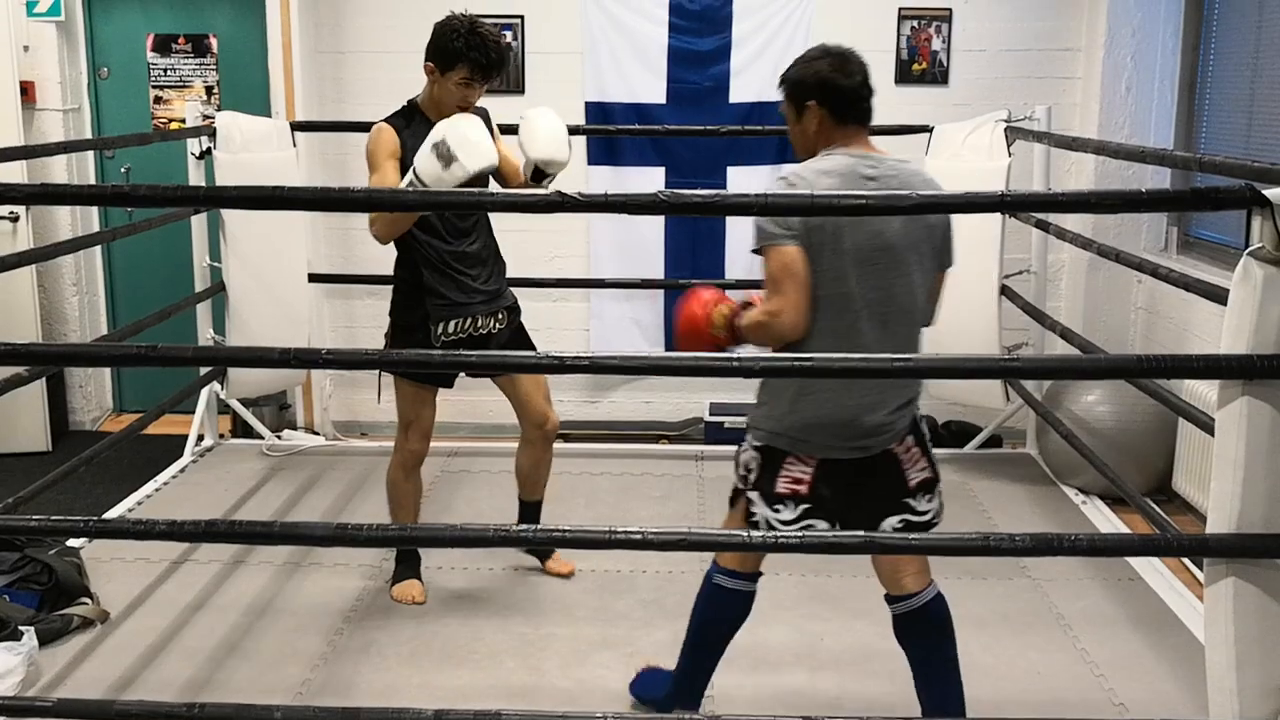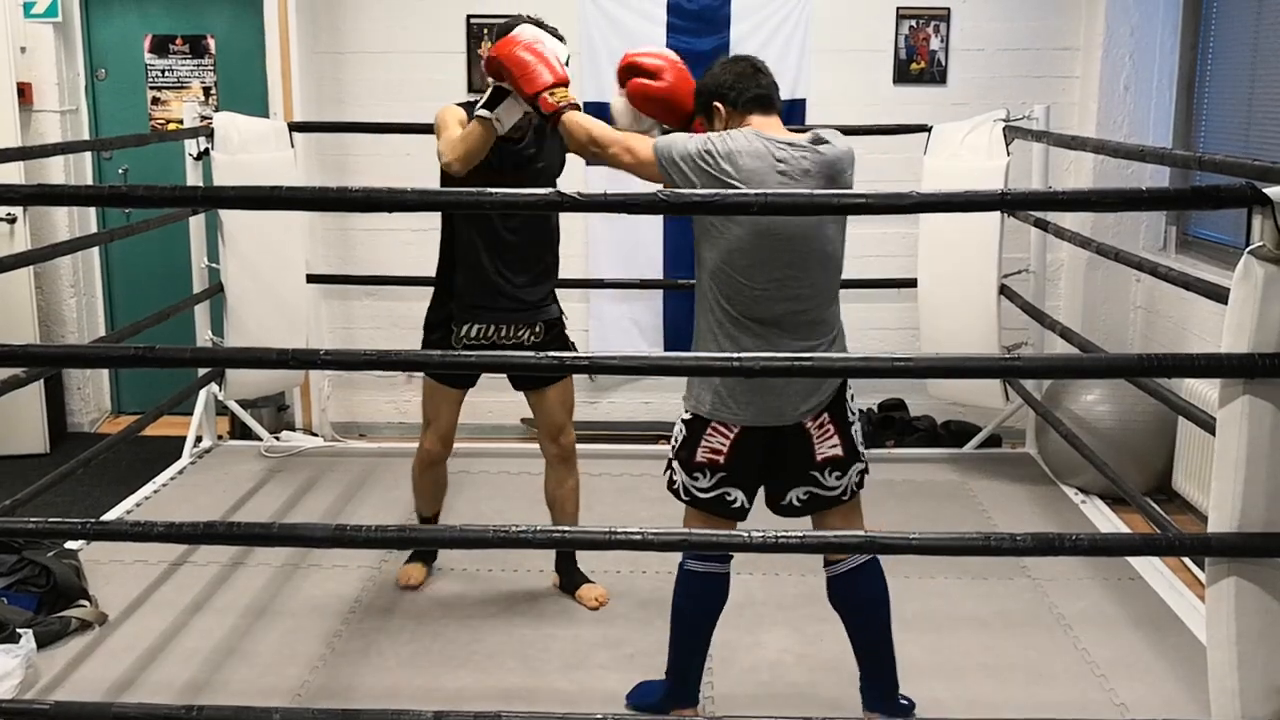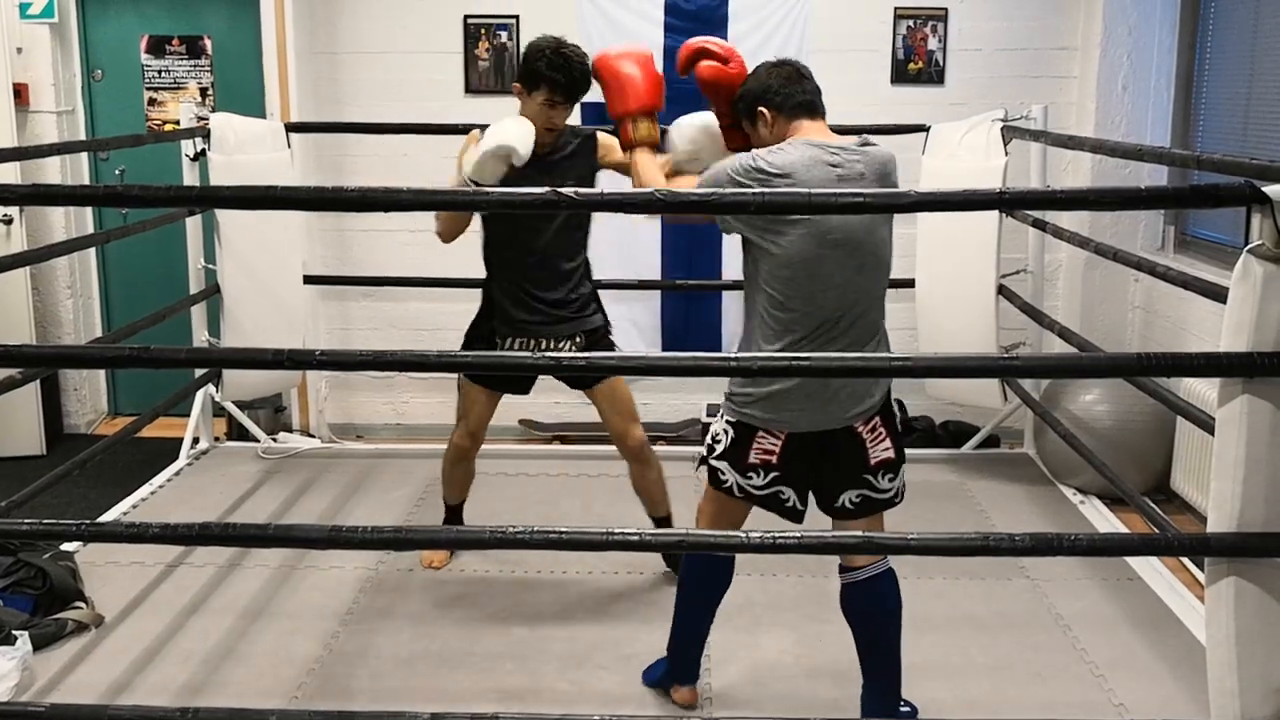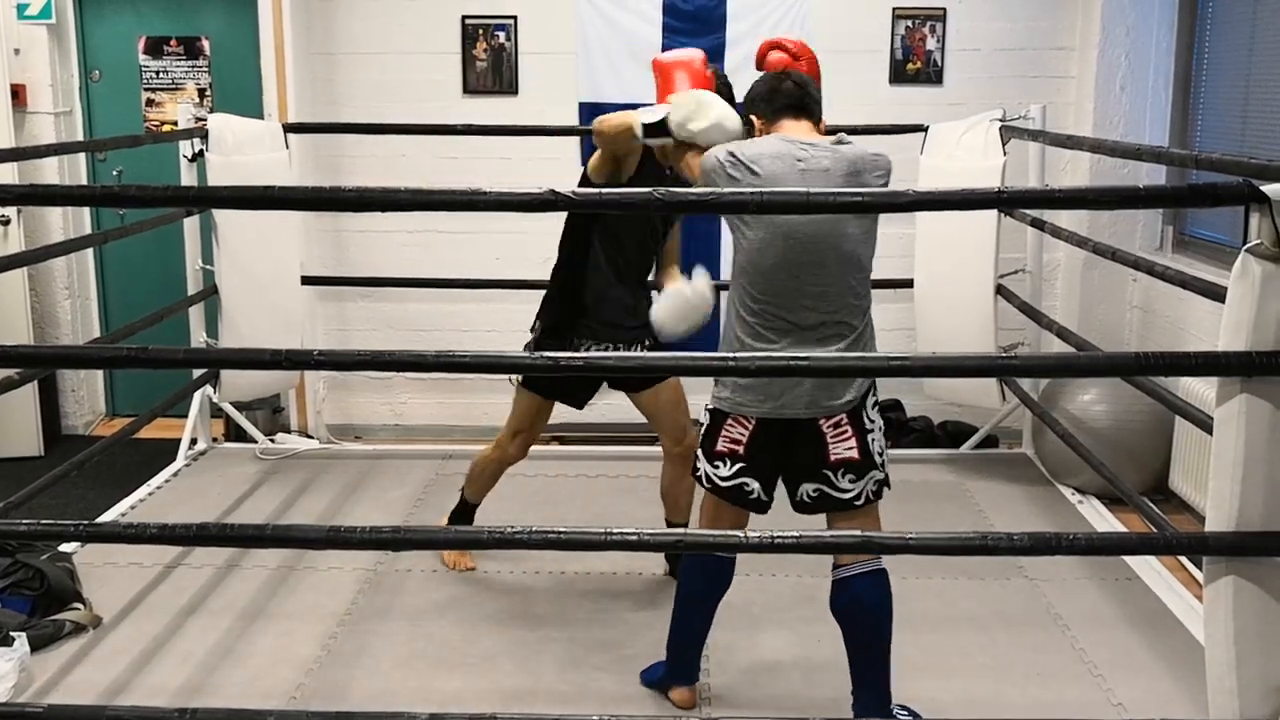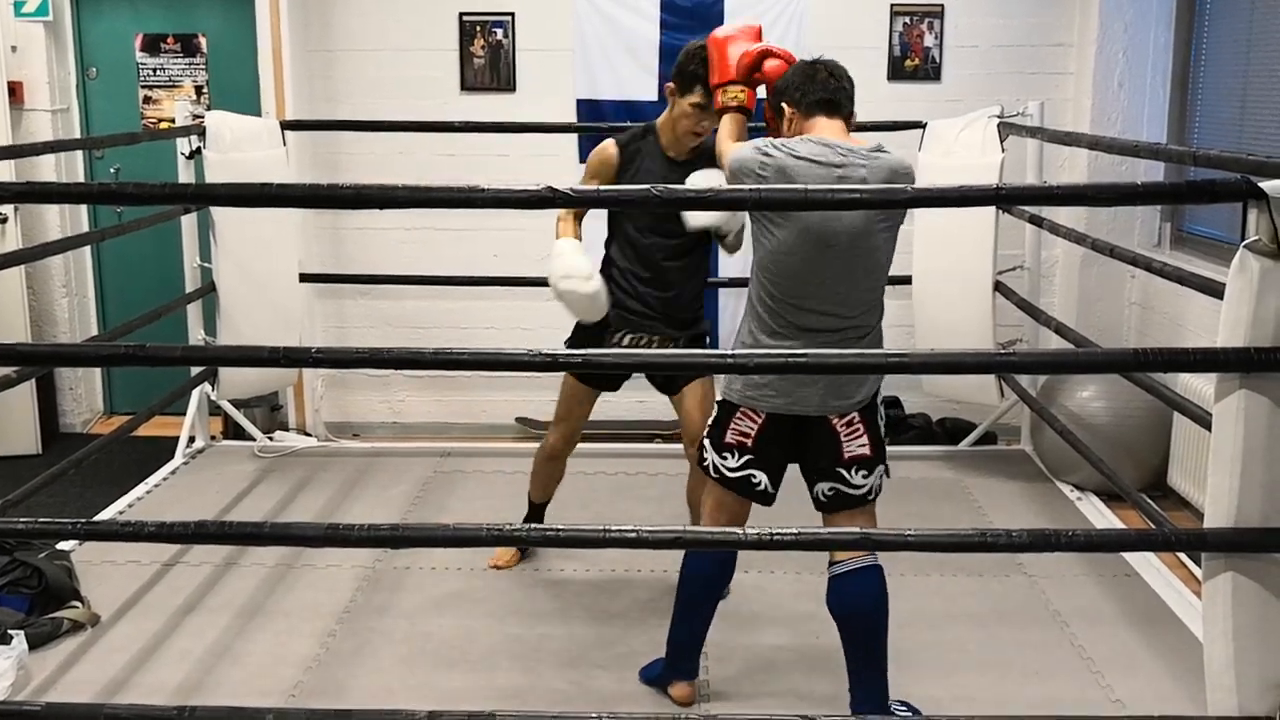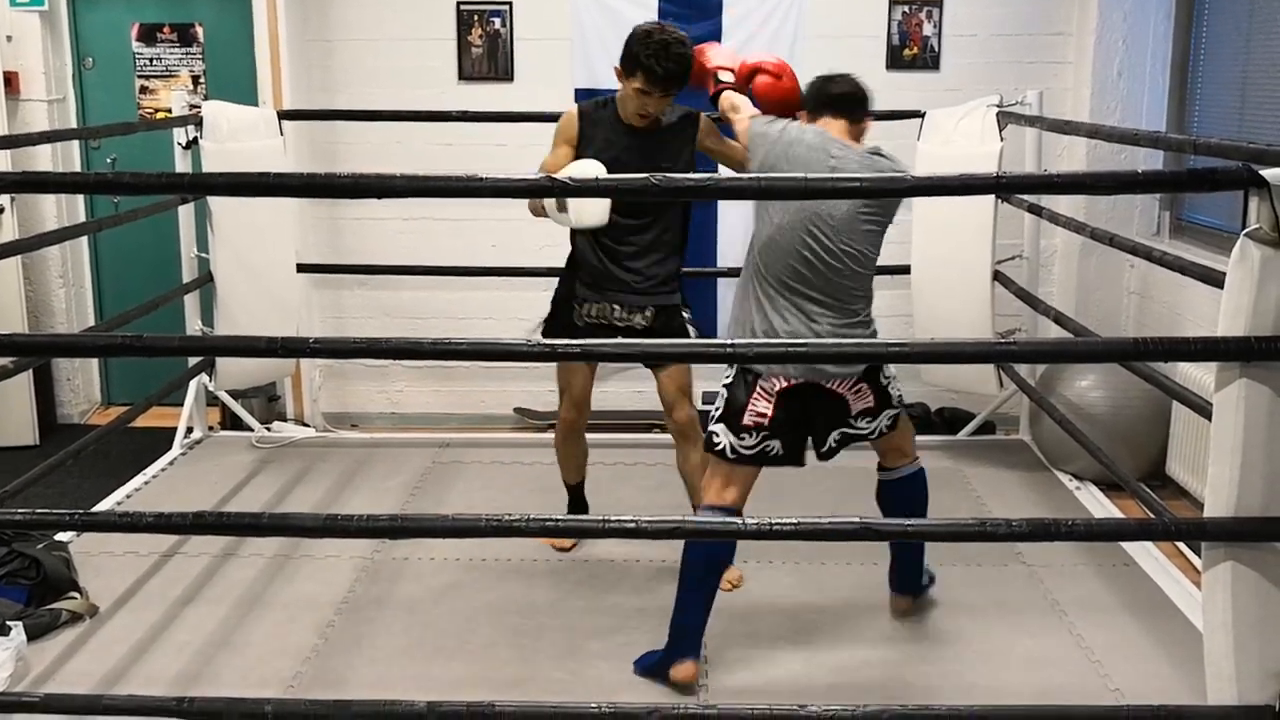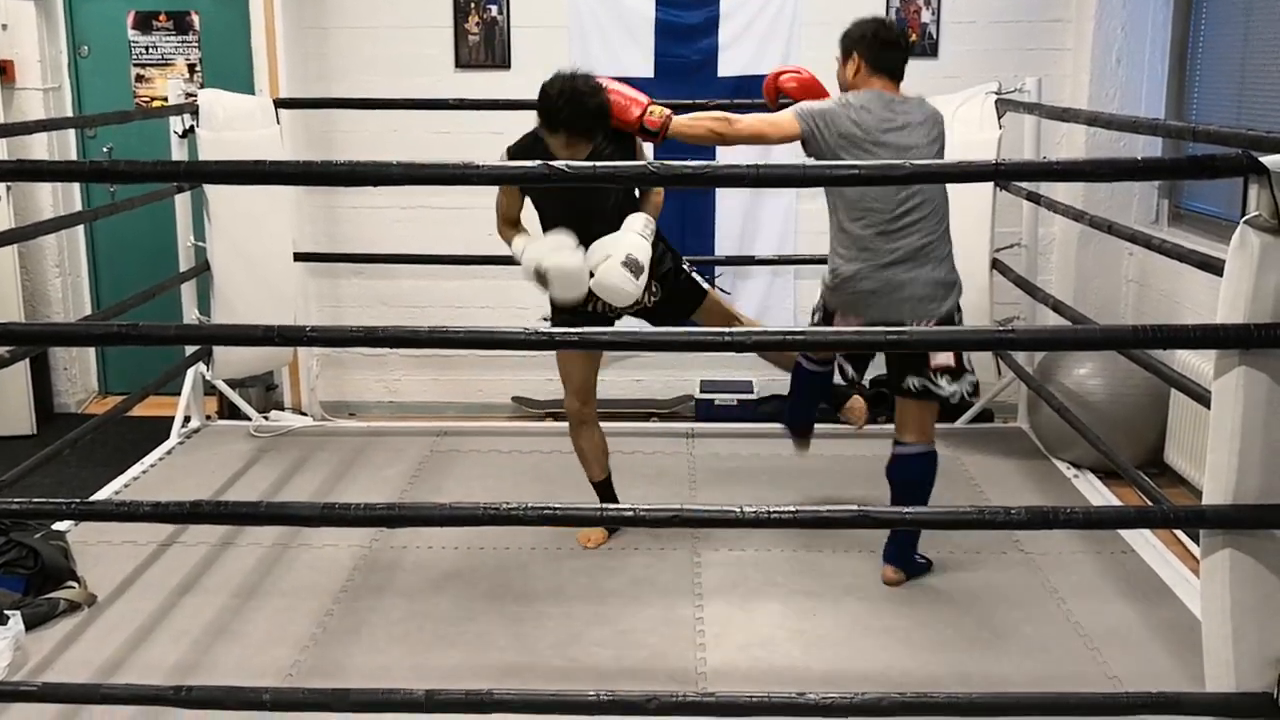
dt=0.5s
person 1, frame 1
left shoulder: (796, 190)
right shoulder: (924, 191)
left elbow: (787, 322)
right elbow: (923, 308)
left wrist: (732, 327)
left hip: (797, 429)
right hip: (890, 425)
left knee: (739, 558)
right knee: (908, 580)
person 1, frame 2
left shoulder: (707, 158)
right shoulder: (836, 159)
left elbow: (604, 144)
left wrist: (552, 97)
right wrist: (680, 109)
left hip: (727, 401)
right hip: (817, 396)
left knee: (707, 545)
right knee: (847, 542)
person 1, frame 3
left shoulder: (757, 174)
right shoulder: (881, 164)
left elbow: (658, 195)
right wrist: (733, 101)
left hip: (769, 403)
right hip: (858, 400)
left knee: (712, 531)
right knee: (864, 552)
person 1, frame 4
left shoulder: (737, 163)
right shoulder: (870, 164)
left elbow: (690, 160)
right wrist: (808, 88)
left hip: (750, 394)
right hip: (839, 393)
left knee: (716, 529)
right knee: (857, 547)
person 1, frame 5
left shoulder: (767, 165)
right shoulder: (895, 174)
left elbow: (727, 147)
left wrist: (732, 97)
right wrist: (787, 81)
left hip: (760, 389)
right hip: (848, 393)
left knee: (718, 525)
right knee: (853, 545)
person 1, frame 6
left shoulder: (783, 140)
right shoulder: (888, 181)
left elbow: (736, 112)
left wrist: (724, 79)
right wrist: (783, 95)
left hip: (768, 357)
right hip: (848, 360)
left knee: (722, 496)
right knee: (900, 453)
left ankle: (683, 653)
right ankle: (909, 585)
person 1, frame 7
left shoulder: (831, 115)
right shoulder: (930, 119)
left elbow: (732, 128)
left wrist: (649, 118)
left hip: (858, 297)
right hip: (932, 298)
left knee: (814, 351)
right knee: (917, 432)
left ankle: (798, 425)
right ankle: (901, 556)
person 2, frame 1
left shoulder: (479, 124)
right shoulder: (391, 134)
left elbow: (517, 184)
right elbow: (383, 228)
left wrist: (542, 166)
right wrist: (426, 176)
left hip: (491, 301)
right hip: (425, 311)
left knee: (543, 422)
right knee: (413, 444)
left ankle: (531, 530)
right ankle: (406, 559)
person 2, frame 2
left shoulder: (554, 126)
right shoulder: (461, 117)
right elbow: (455, 163)
right wrist: (504, 98)
left hip: (535, 312)
right hip: (463, 312)
left knee: (561, 444)
right knee: (435, 443)
left ankle: (566, 565)
right ankle: (425, 541)
person 2, frame 3
left shoulder: (590, 145)
right shoulder: (483, 143)
right elbow: (446, 230)
right wrist: (476, 175)
left hip: (576, 320)
right hip: (505, 321)
left knee: (634, 441)
right knee: (465, 440)
left ankle: (671, 545)
right ankle: (451, 526)
person 2, frame 4
left shoulder: (678, 179)
right shoulder: (622, 149)
right elbow: (605, 128)
left wrist: (674, 287)
right wrist: (662, 127)
left hip: (633, 329)
right hip: (568, 326)
left knee: (683, 442)
right knee: (511, 448)
left ankle: (679, 555)
right ankle: (458, 522)
person 2, frame 5
left shoulder: (718, 164)
right shoulder: (617, 152)
left elbow: (734, 244)
right elbow: (570, 209)
left wrist: (729, 221)
right wrist: (568, 253)
left hip: (681, 330)
right hip: (612, 320)
left knee: (704, 448)
right knee: (559, 441)
right ankle: (529, 530)
person 2, frame 6
left shoulder: (688, 128)
right shoulder: (577, 122)
left elbow: (746, 162)
right elbow: (536, 205)
right wrist: (552, 200)
left hip: (658, 293)
right hip: (585, 291)
left knee: (684, 419)
right knee: (570, 415)
right ankle: (576, 508)
person 2, frame 7
left shoulder: (620, 133)
right shoulder: (519, 158)
left elbow: (655, 189)
right elbow: (507, 223)
left wrist: (637, 233)
right wrist: (532, 253)
left hip: (644, 265)
right hip: (580, 286)
left knee: (739, 330)
right knee: (579, 409)
left ankle: (831, 395)
right ankle: (610, 507)
